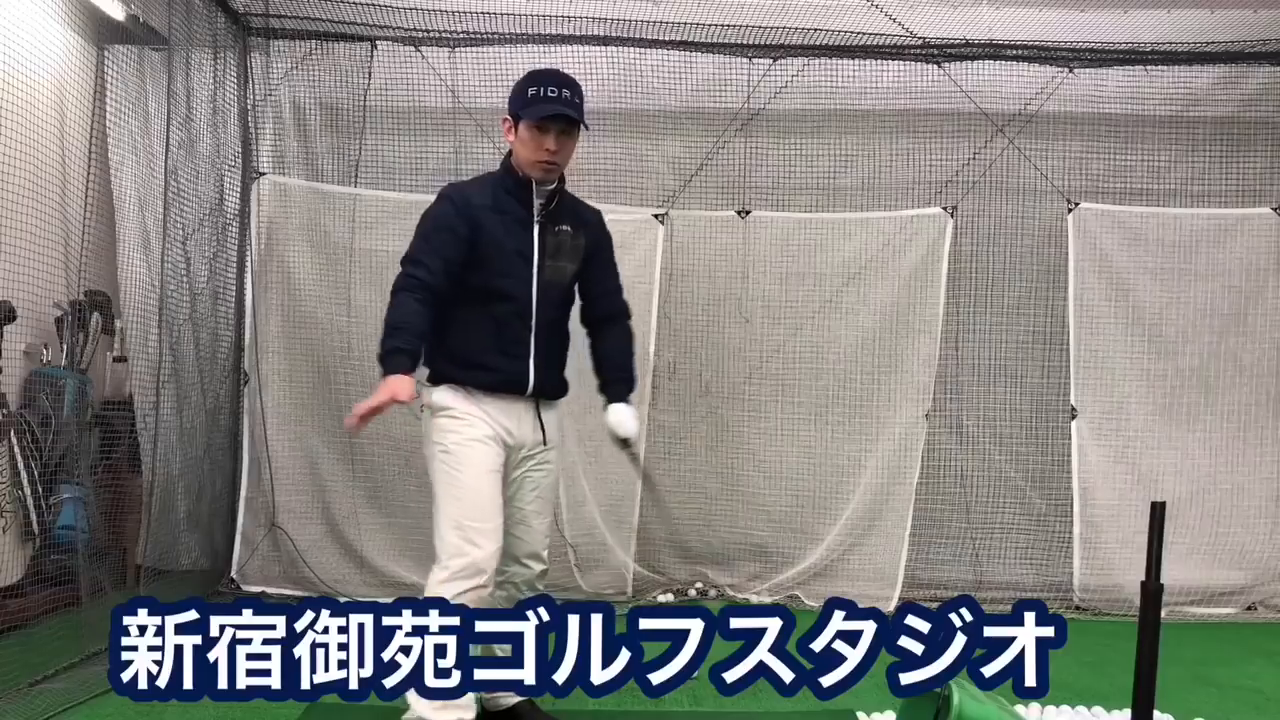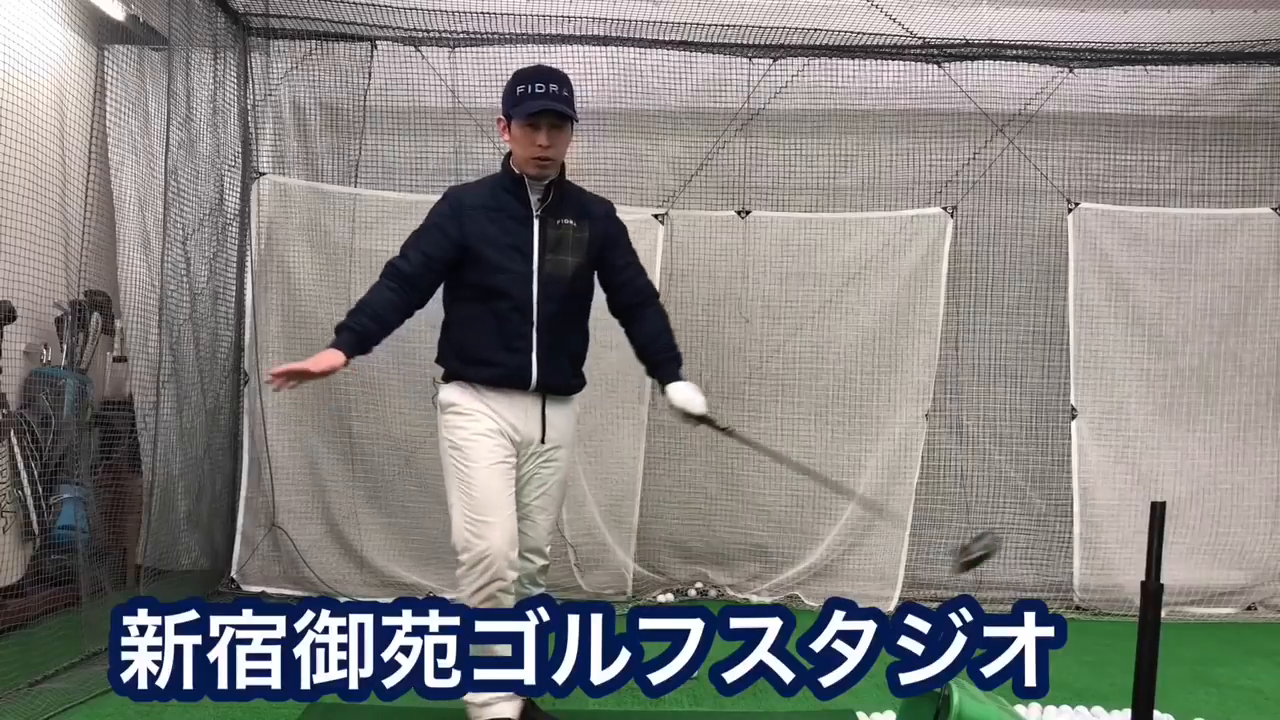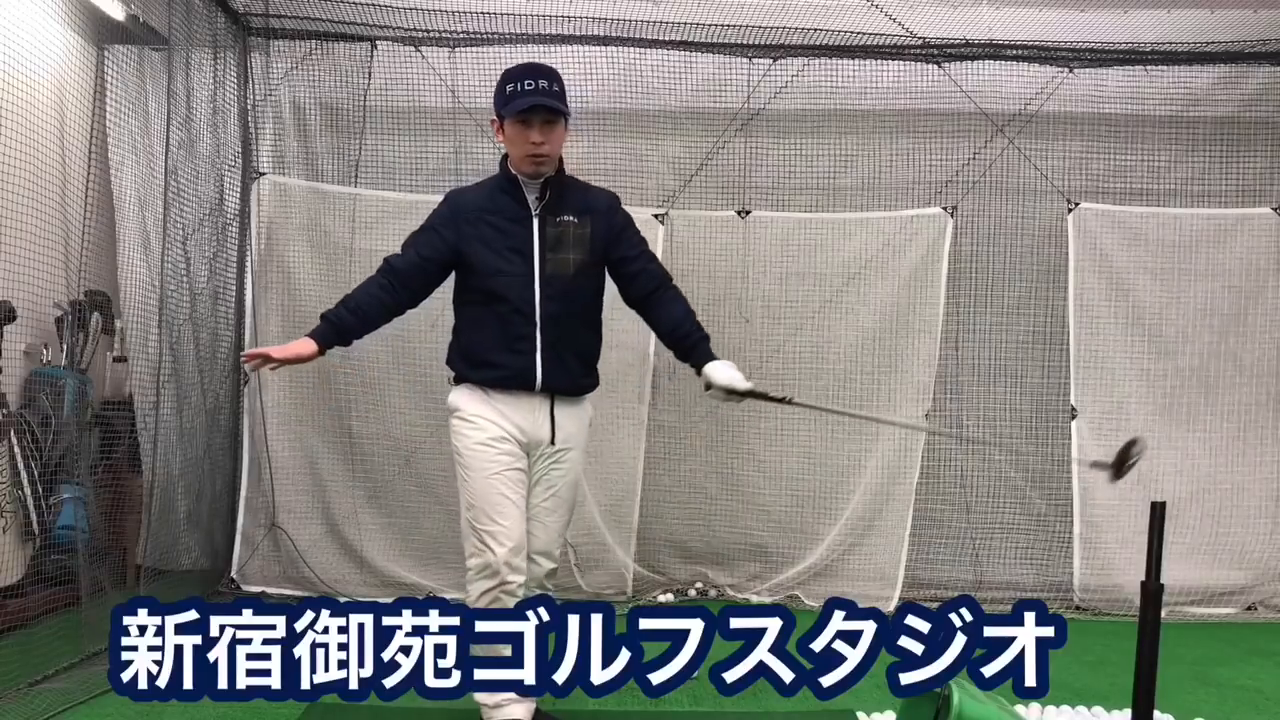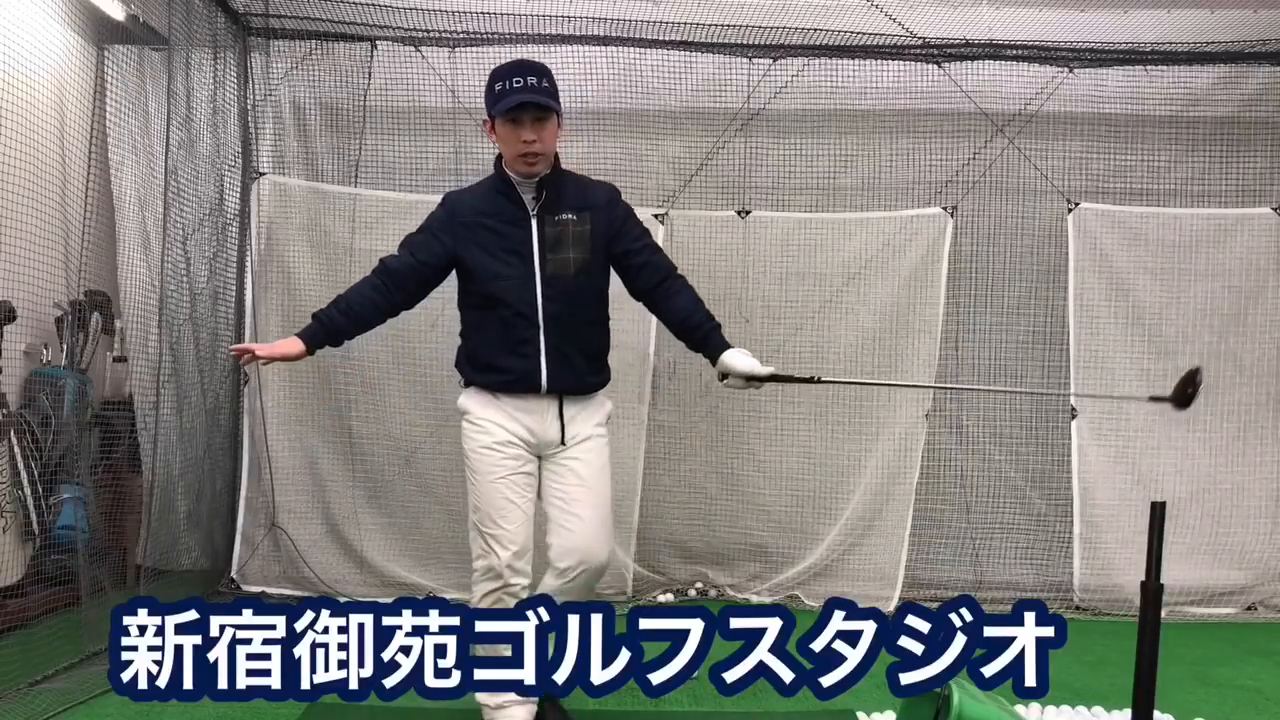
dt=0.2s
person 1, frame 1
left shoulder: (585, 224)
right shoulder: (463, 205)
left elbow: (608, 316)
right elbow: (415, 290)
left wrist: (619, 396)
right wrist: (397, 370)
left hip: (539, 415)
right hip: (465, 408)
left knee: (526, 564)
right knee: (470, 562)
person 1, frame 2
left shoulder: (594, 218)
right shoulder: (465, 207)
left elbow: (635, 300)
right elbow: (405, 281)
left wrist: (672, 376)
right wrist: (344, 347)
left hip: (553, 411)
right hip: (476, 404)
left knee: (529, 559)
right knee: (489, 553)
person 1, frame 3
left shoulder: (599, 212)
right shoulder: (466, 210)
left elbow: (651, 289)
right elbow: (399, 281)
left wrist: (704, 358)
right wrist: (320, 338)
left hip: (566, 413)
right hip: (485, 408)
left knee: (539, 565)
right knee: (497, 564)
person 1, frame 4
left shoulder: (599, 204)
right shoulder: (463, 212)
left elbow: (659, 282)
right elbow: (393, 282)
left wrist: (719, 348)
right wrist: (309, 338)
left hip: (581, 411)
right hip: (495, 412)
left knee: (585, 554)
right knee: (502, 567)
